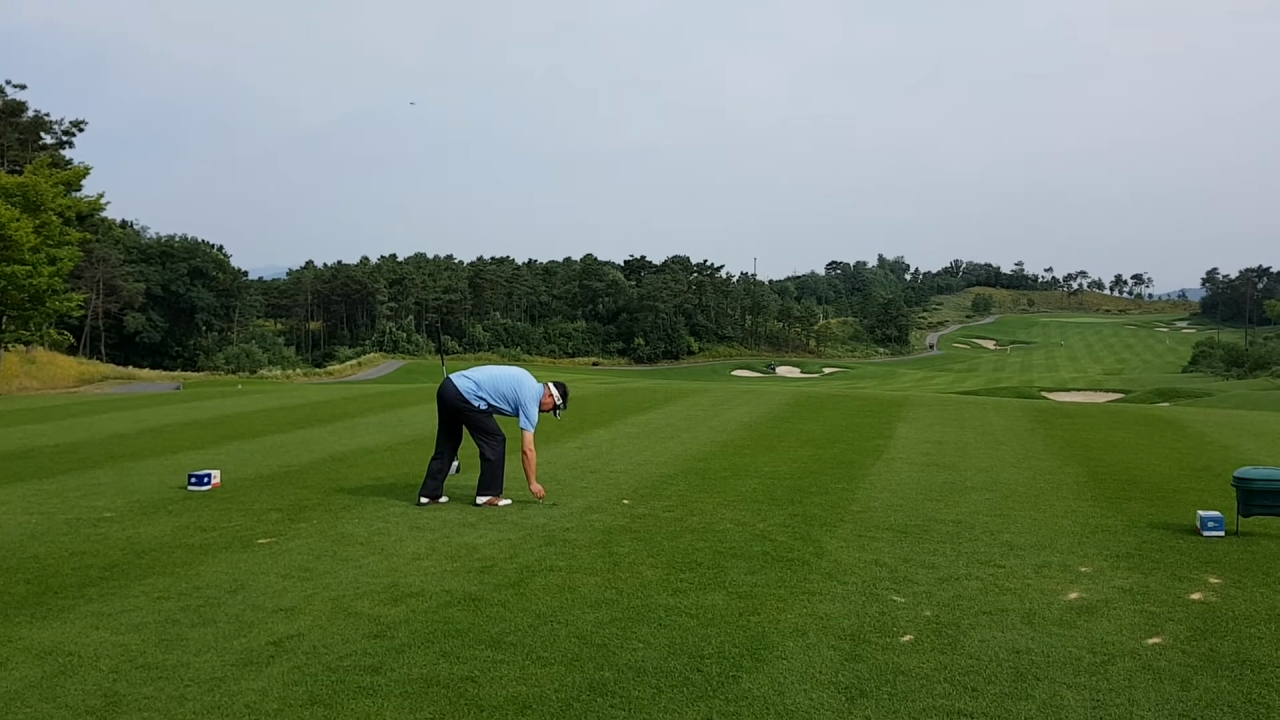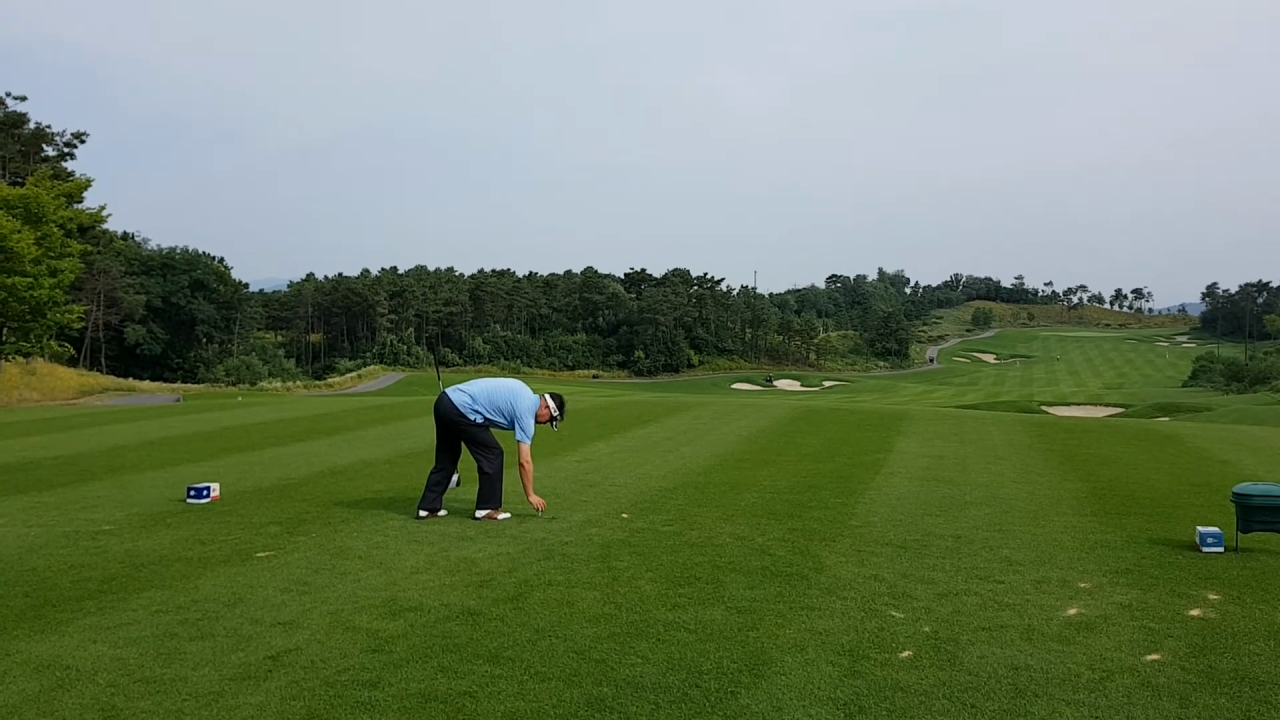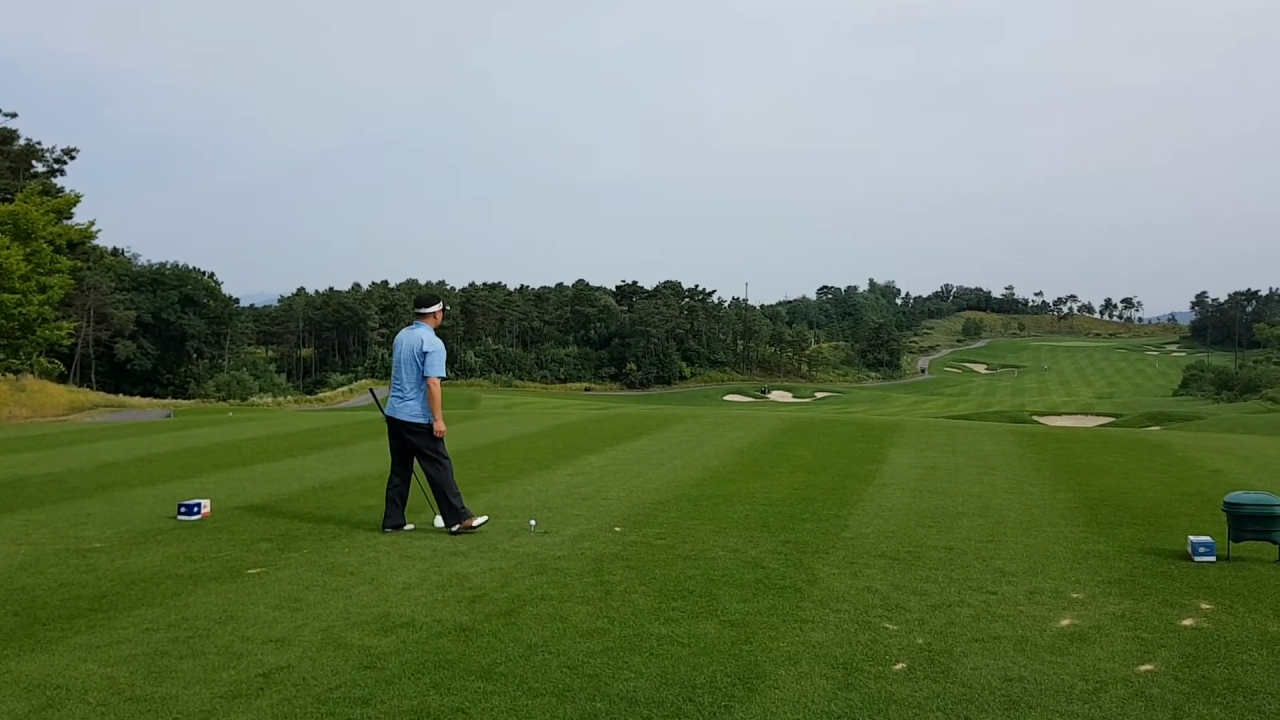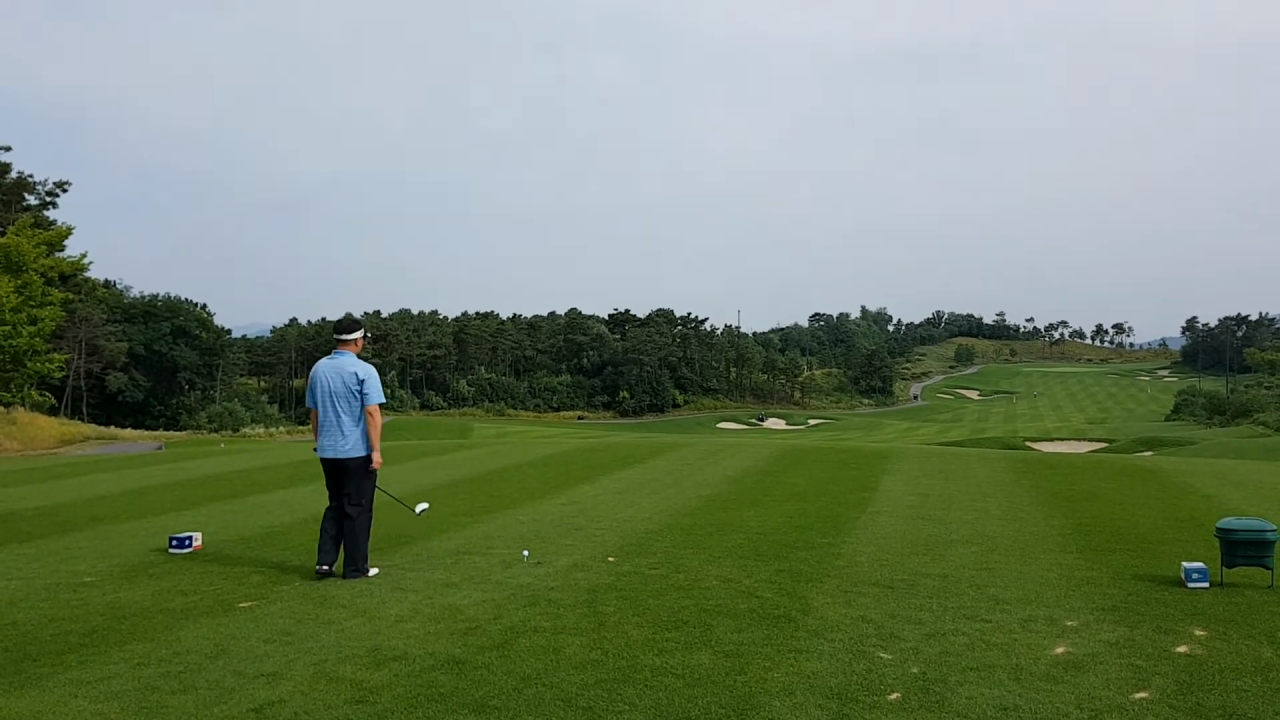
dt=1s
person 1, frame 1
left shoulder: (527, 382)
right shoulder: (530, 397)
right elbow: (527, 448)
right wrist: (532, 483)
left hip: (449, 387)
right hip: (465, 395)
left knee: (447, 445)
right knee: (495, 442)
left ankle: (429, 494)
right ankle: (488, 495)
person 1, frame 2
left shoulder: (524, 392)
right shoulder: (526, 411)
right elbow: (524, 461)
right wrist: (531, 495)
left hip: (445, 400)
right hip: (462, 409)
left knee: (446, 459)
right knee: (492, 455)
left ankle: (428, 507)
right ankle: (487, 508)
person 1, frame 3
left shoulder: (401, 335)
right shoulder: (432, 342)
right elbow: (432, 384)
right wrist: (438, 419)
left hip: (395, 413)
right hip: (418, 418)
left knee: (400, 470)
right knee: (439, 468)
left ankle: (393, 521)
right ankle: (459, 519)
person 1, frame 4
left shoulder: (318, 368)
right shoulder: (365, 370)
left elbow: (314, 412)
right elbow: (372, 413)
right wrist: (376, 451)
left hip: (328, 451)
right hip: (356, 452)
left knee: (336, 505)
right knee: (358, 510)
left ankle: (325, 560)
right ankle: (355, 567)
